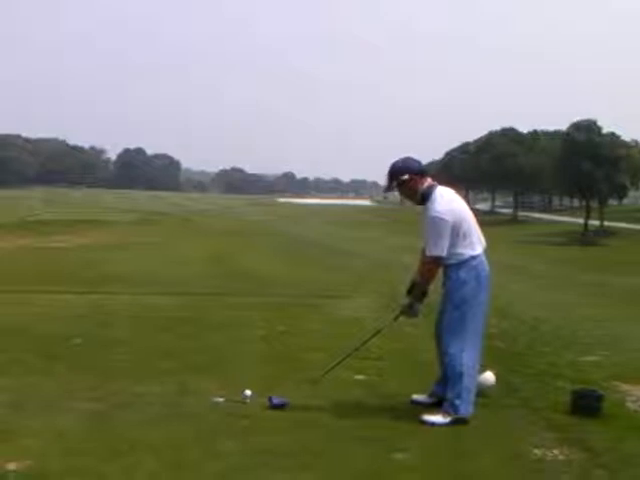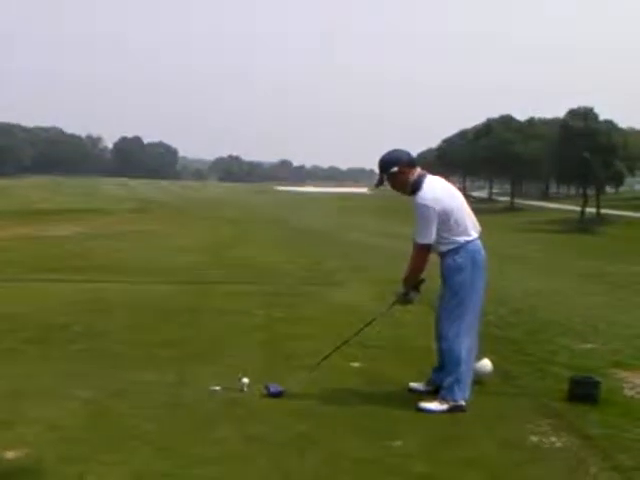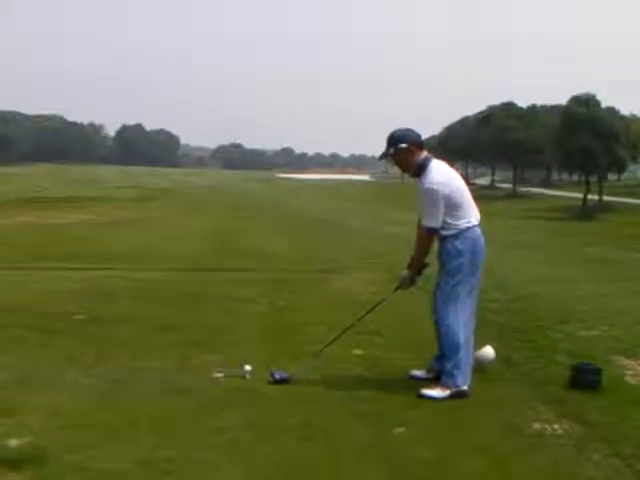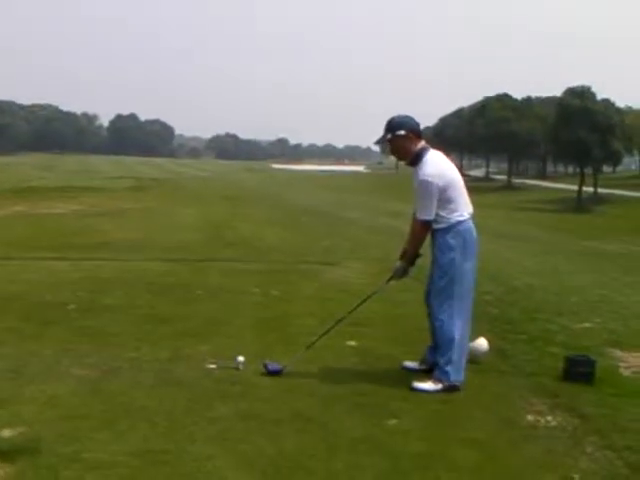
dt=0.5s
person 1, frame 1
left shoulder: (438, 210)
right shoulder: (439, 195)
left elbow: (434, 261)
right elbow: (429, 250)
left wrist: (415, 298)
right wrist: (415, 282)
left hip: (466, 273)
right hip: (461, 270)
left knee: (457, 339)
right knee: (446, 334)
left ankle: (457, 408)
right ankle: (443, 391)
person 1, frame 2
left shoulder: (425, 199)
right shoulder: (431, 184)
left elbow: (423, 249)
right elbow: (422, 244)
left wrist: (408, 286)
right wrist: (410, 277)
left hip: (462, 259)
right hip: (460, 256)
left knee: (455, 326)
right knee: (446, 322)
left ankle: (454, 395)
right ankle: (441, 379)
person 1, frame 3
left shoulder: (431, 182)
right shoulder: (434, 169)
left elbow: (428, 232)
right elbow: (425, 224)
left wrist: (412, 270)
right wrist: (414, 263)
left hip: (461, 244)
right hip: (458, 242)
left knee: (451, 311)
right knee: (444, 307)
left ankle: (456, 381)
right ankle: (442, 366)
person 1, frame 4
left shoulder: (427, 174)
right shoulder: (431, 158)
left elbow: (423, 224)
right elbow: (420, 217)
left wrist: (406, 261)
right wrist: (406, 252)
left hip: (453, 237)
right hip: (450, 234)
left knee: (447, 305)
right knee: (436, 300)
left ankle: (448, 375)
right ankle: (435, 358)
